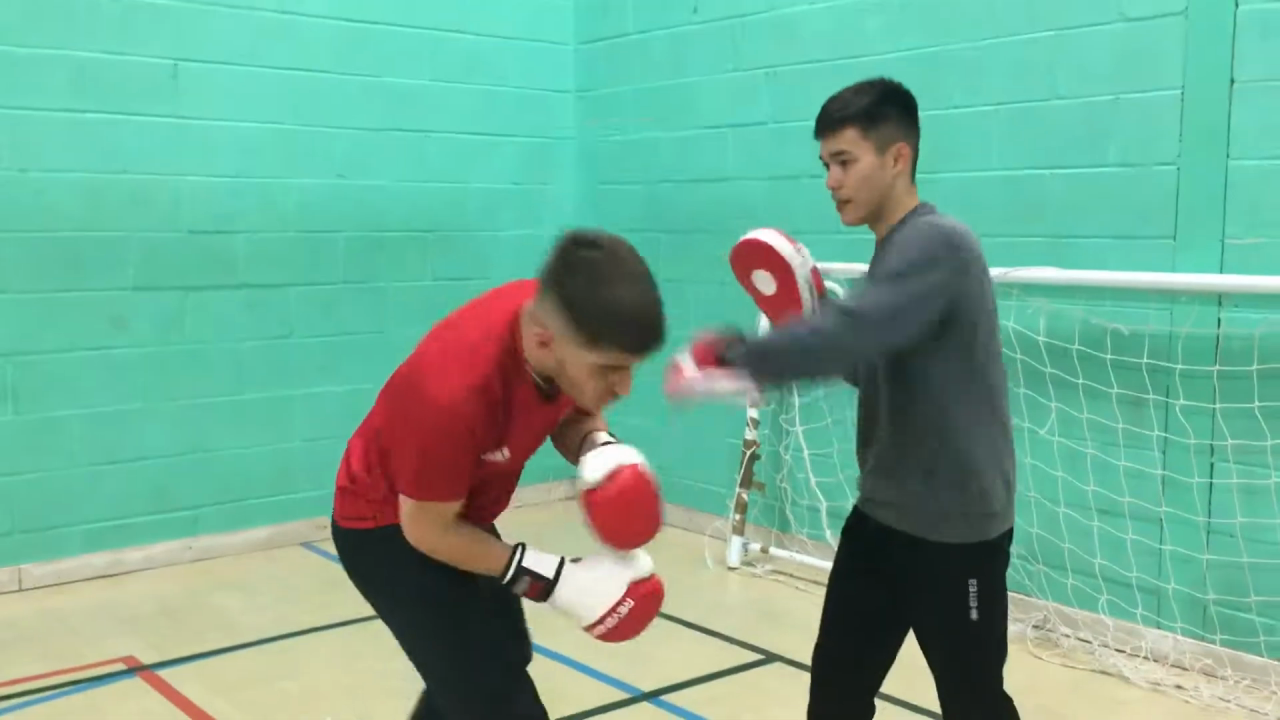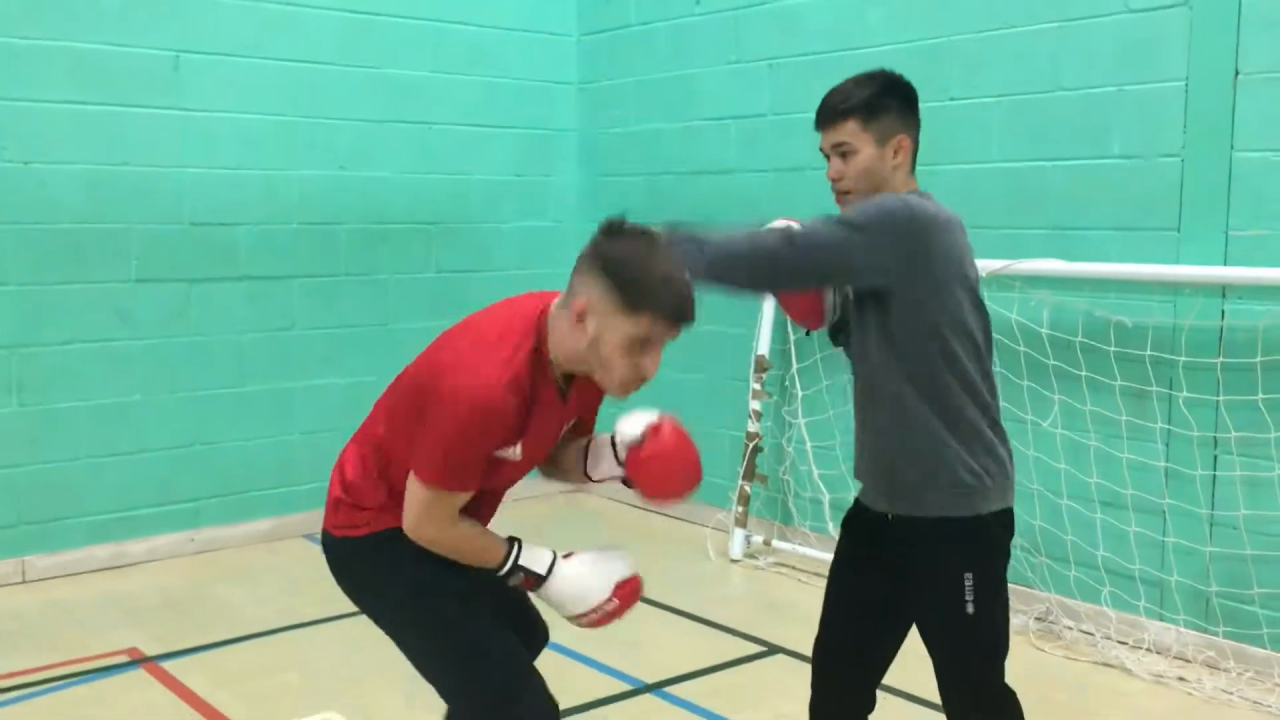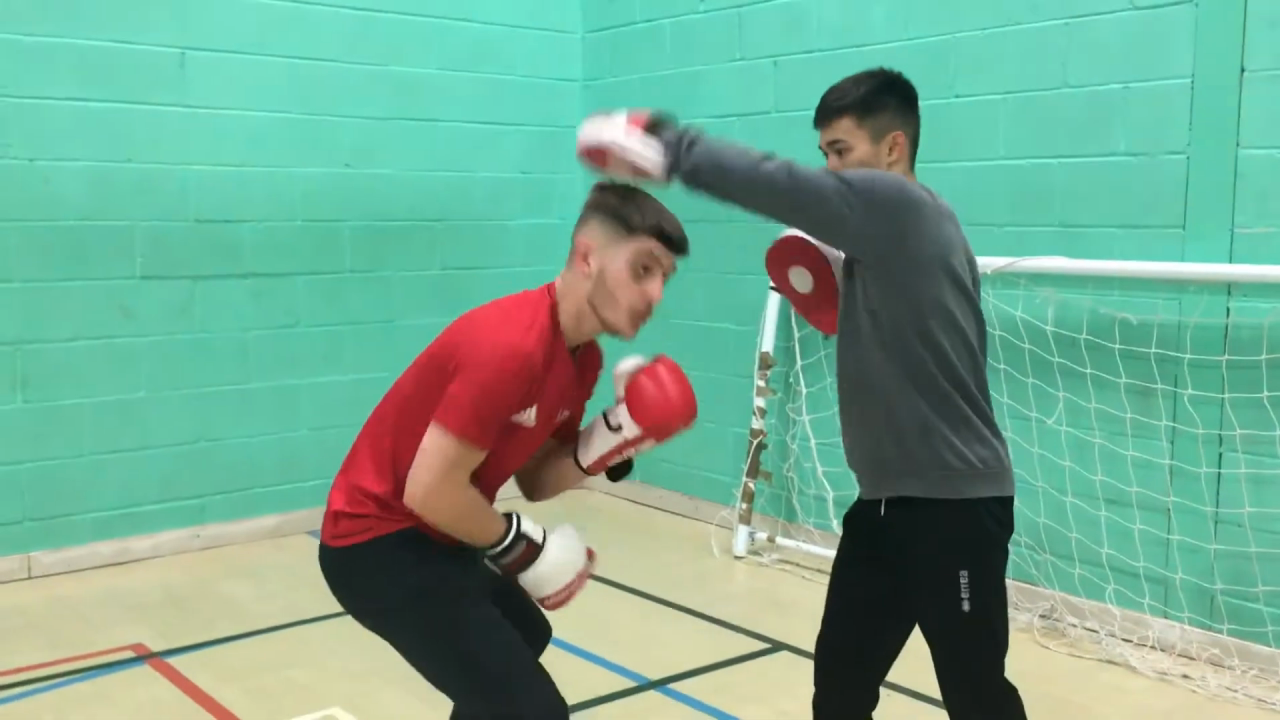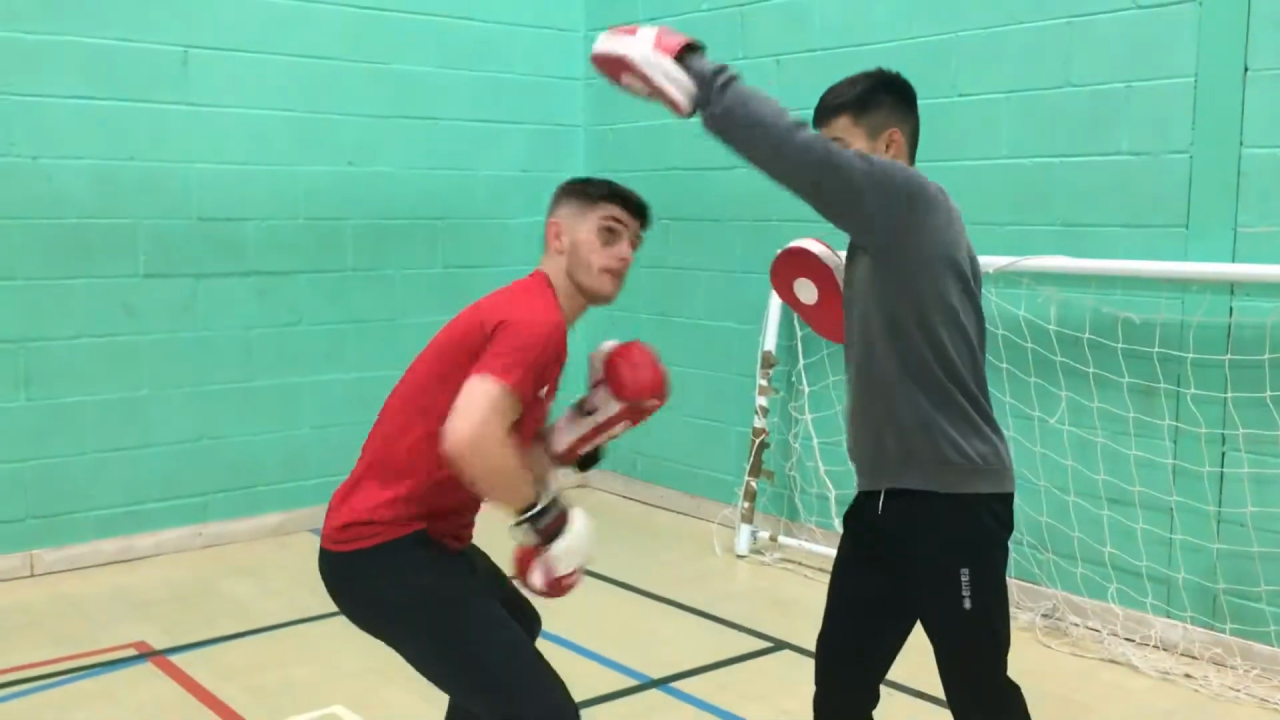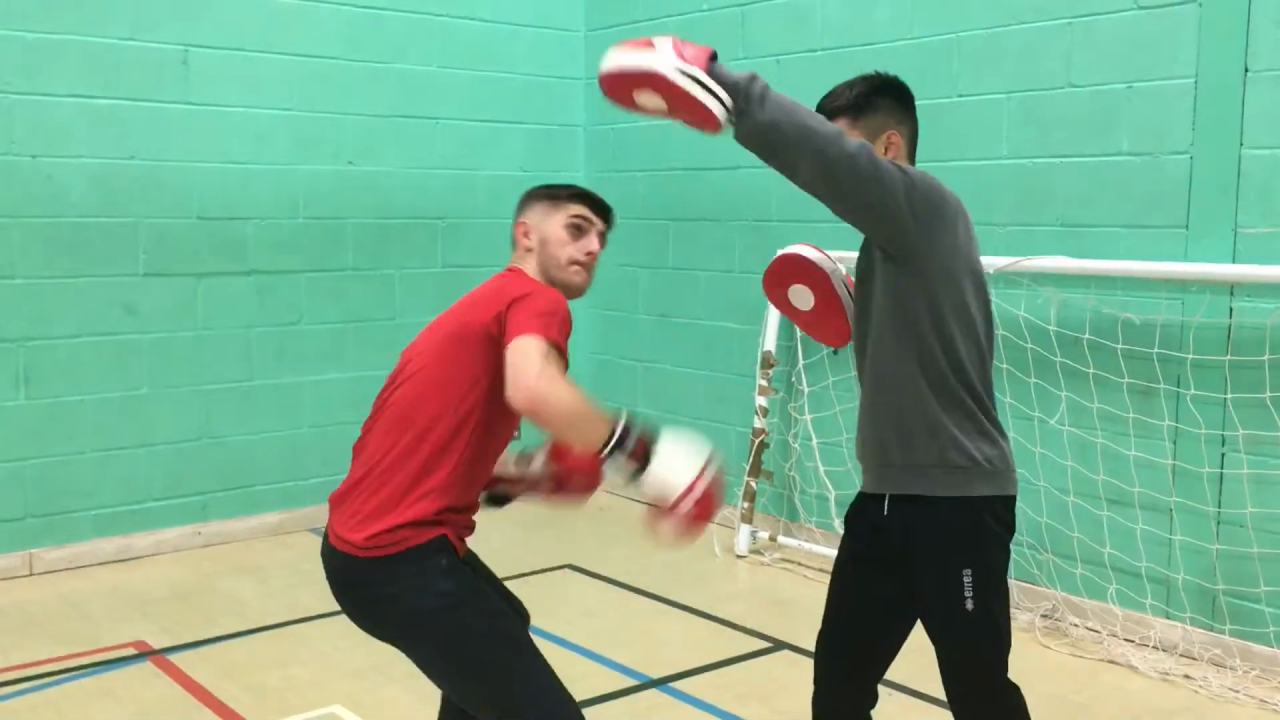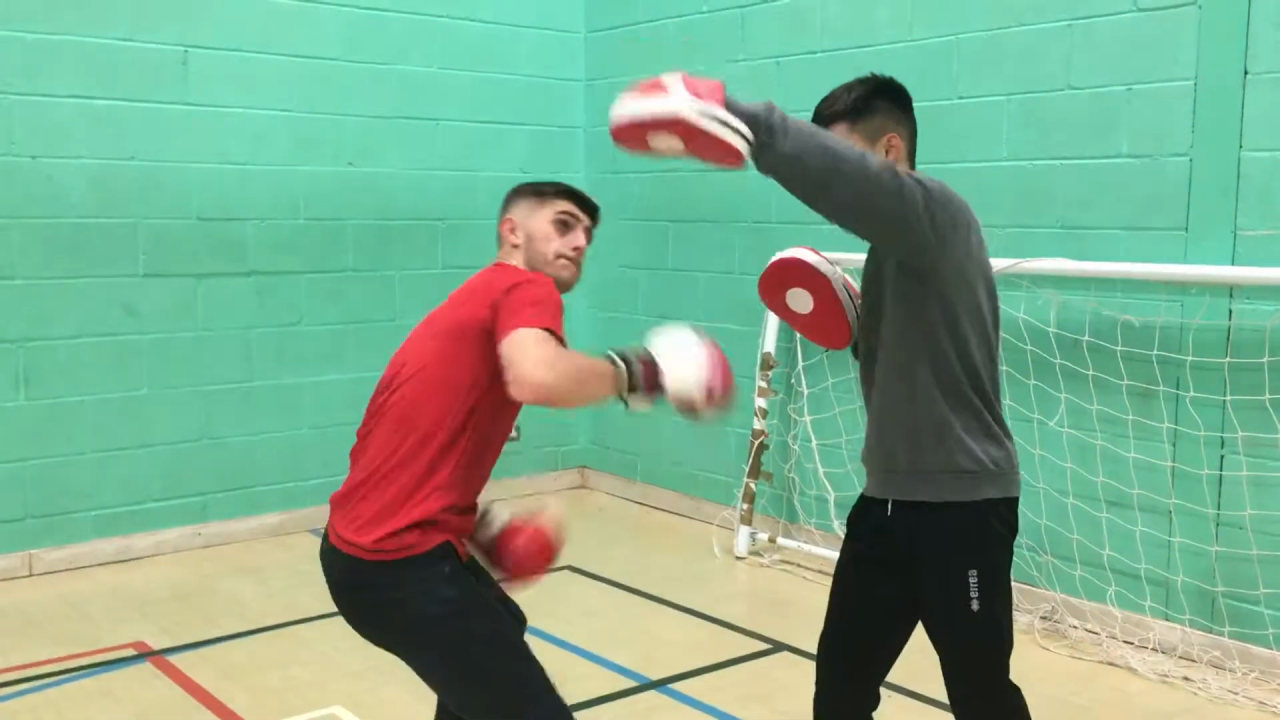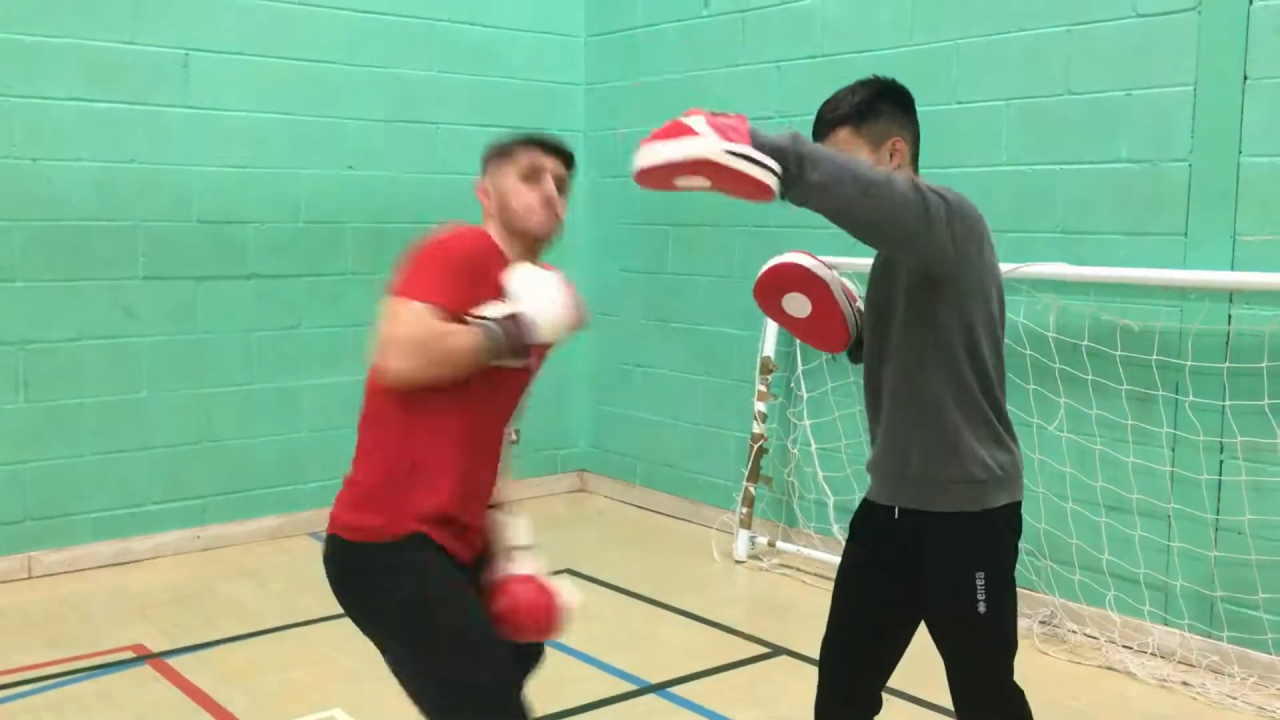
dt=0.1s
person 1, frame 1
left shoulder: (937, 245)
right shoulder: (893, 254)
left elbow: (856, 332)
left wrist: (726, 354)
right wrist: (806, 309)
left hip: (956, 529)
right hip: (882, 517)
person 1, frame 2
left shoulder: (908, 223)
right shoulder: (886, 243)
left elbow: (790, 253)
left wrist: (681, 257)
right wrist: (836, 314)
left hip: (957, 511)
right hip: (887, 504)
person 1, frame 3
left shoulder: (894, 208)
right shoulder: (889, 226)
left elbow: (772, 182)
left wrist: (665, 141)
right wrist: (839, 313)
left hip: (955, 502)
right hip: (886, 498)
person 1, frame 4
left shoulder: (910, 202)
right shoulder: (894, 226)
left elbow: (798, 151)
left wrist: (690, 70)
right wrist: (849, 317)
left hip: (955, 497)
right hip: (888, 493)
person 1, frame 5
left shoulder: (923, 206)
right shoulder: (898, 233)
left elbow: (822, 153)
left wrist: (720, 86)
right wrist: (852, 324)
left hip: (958, 500)
right hip: (889, 496)
person 1, frame 6
left shoulder: (935, 213)
right shoulder: (894, 240)
left elbow: (844, 177)
left wrist: (737, 119)
right wrist: (853, 329)
left hip: (962, 504)
right hip: (889, 498)
person 1, frame 7
left shoulder: (950, 221)
right shoulder: (902, 249)
left elbow: (872, 195)
left wrist: (771, 155)
right wrist: (854, 337)
left hip: (967, 511)
right hip: (893, 504)
person 2, frame 1
left shoulder: (584, 346)
right shoulder: (454, 391)
left elbow: (577, 421)
right elbow: (427, 529)
left wrist: (605, 457)
right wrist: (553, 578)
left hip: (463, 525)
right hip: (383, 526)
person 2, frame 2
left shoulder: (586, 356)
right shoulder: (484, 384)
left elbow: (560, 458)
right elbow: (426, 521)
left wrist: (613, 457)
right wrist: (544, 573)
left hip: (440, 526)
right hip: (375, 530)
left knee: (518, 641)
person 2, frame 3
left shoulder: (582, 357)
right shoulder: (513, 347)
left elbow: (537, 480)
right elbow: (430, 492)
left wrist: (608, 441)
right wrist: (525, 547)
left hip: (430, 532)
right hip: (378, 540)
left knee: (522, 638)
person 2, frame 4
left shoulder: (535, 341)
right shoulder: (530, 316)
left elbow: (508, 470)
right elbow: (467, 441)
left wrist: (586, 423)
right wrist: (551, 521)
left hip: (403, 538)
right hip: (384, 549)
left knee: (511, 634)
person 2, frame 5
left shoulder: (493, 305)
right shoulder: (535, 299)
right elbow: (532, 390)
left wrist: (531, 473)
right wrist: (641, 448)
left hip: (382, 543)
right hip: (398, 554)
left knee: (499, 646)
person 2, frame 6
left shoulder: (475, 307)
right shoulder: (523, 289)
right elbow: (534, 378)
left wrist: (474, 528)
right wrist: (648, 370)
right hip: (393, 554)
left knee: (499, 635)
person 2, frame 7
left shoulder: (514, 290)
right shoulder: (457, 252)
right elbow: (401, 358)
left wrist: (500, 551)
right wrist: (513, 328)
left hip: (446, 545)
right hip: (400, 550)
left knee: (508, 657)
